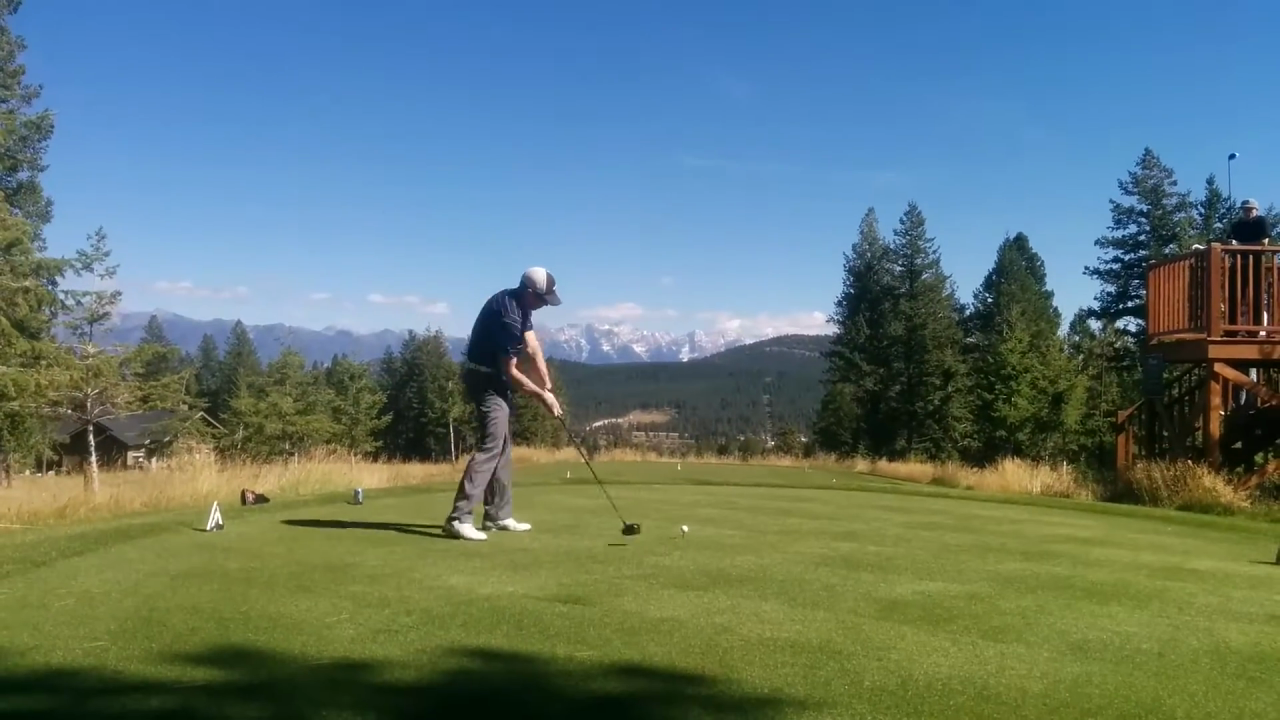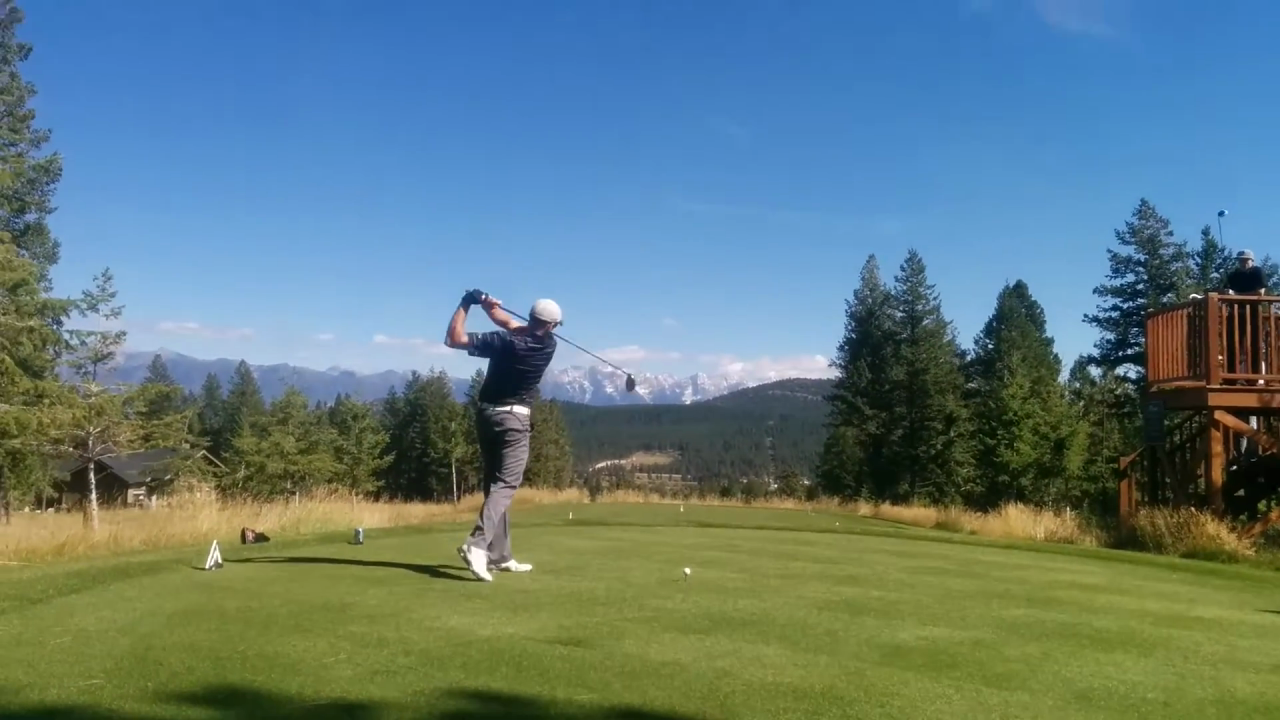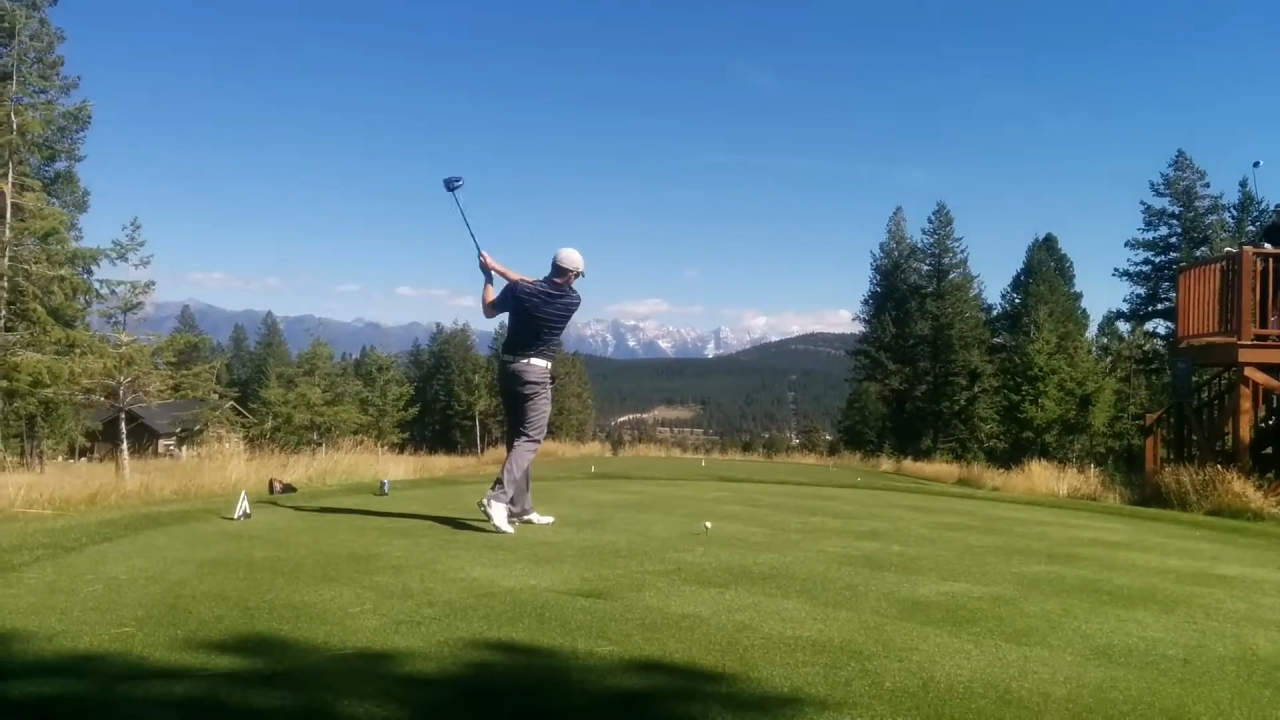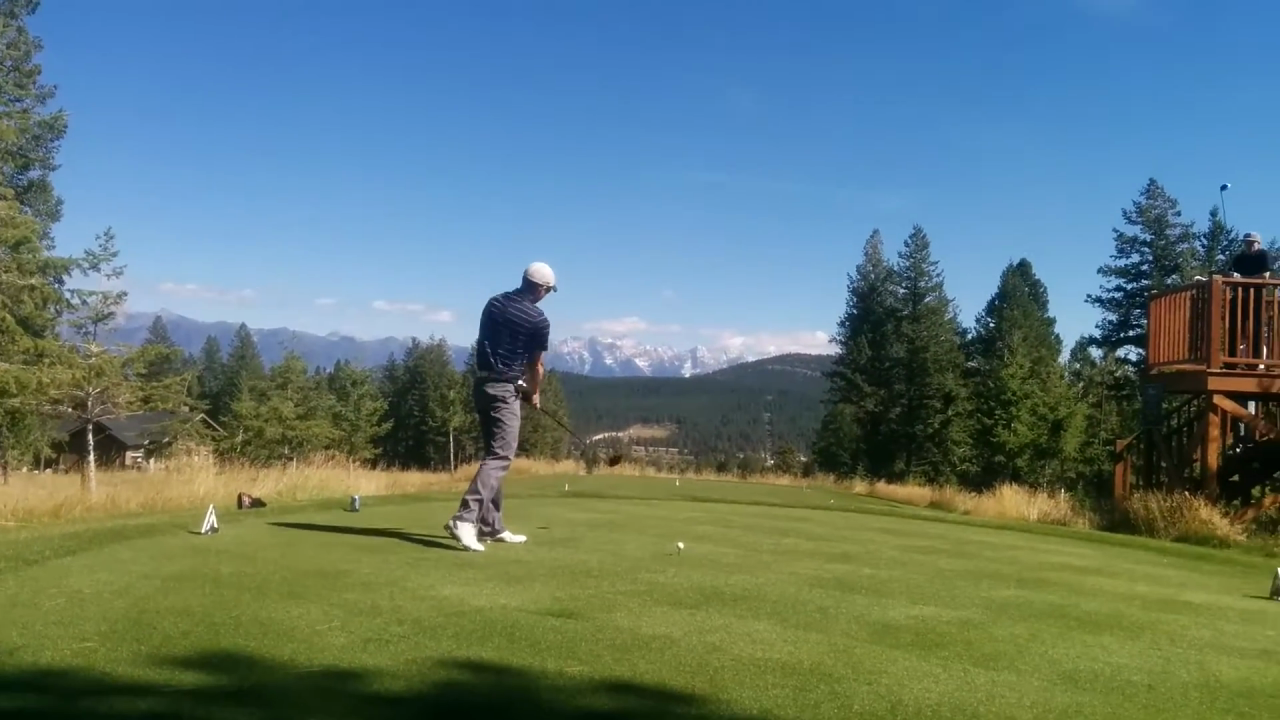
dt=0.4s
person 1, frame 1
left shoulder: (521, 307)
right shoulder: (506, 314)
left elbow: (533, 347)
right elbow: (511, 372)
left wrist: (546, 383)
right wrist: (541, 395)
left hip: (497, 379)
right hip: (485, 378)
left knee: (501, 446)
right knee: (491, 446)
left ankle: (497, 514)
right ankle: (460, 517)
person 1, frame 2
left shoulder: (503, 342)
right shoulder: (549, 346)
left elbow: (453, 339)
right elbow: (512, 325)
left wrist: (466, 303)
right wrist: (490, 304)
left hip: (486, 416)
right hip: (514, 420)
left knee: (494, 484)
right knee: (505, 486)
left ankle: (498, 556)
right ankle: (477, 544)
person 1, frame 3
left shoulder: (518, 291)
right shoulder: (573, 300)
left elbow: (489, 311)
left wrist: (489, 273)
right wrist: (497, 268)
left hip: (508, 368)
right hip: (536, 372)
left knee: (517, 438)
right knee: (530, 439)
left ankle: (520, 507)
right ankle: (498, 498)
person 1, frame 4
left shoulder: (493, 303)
right shoulder: (538, 320)
right elbow: (536, 366)
right wrist: (534, 393)
left hip: (483, 384)
right hip: (504, 389)
left knee: (495, 455)
right knee: (500, 457)
left ankle: (491, 525)
right ankle: (465, 519)
